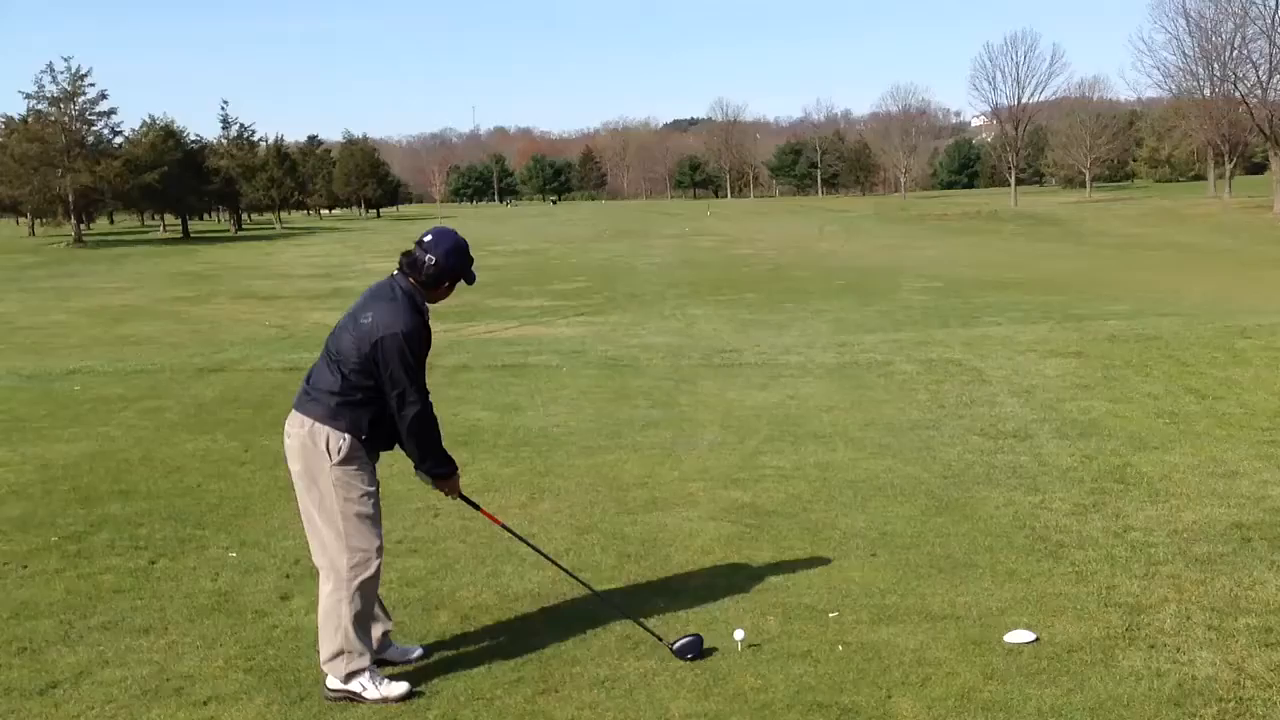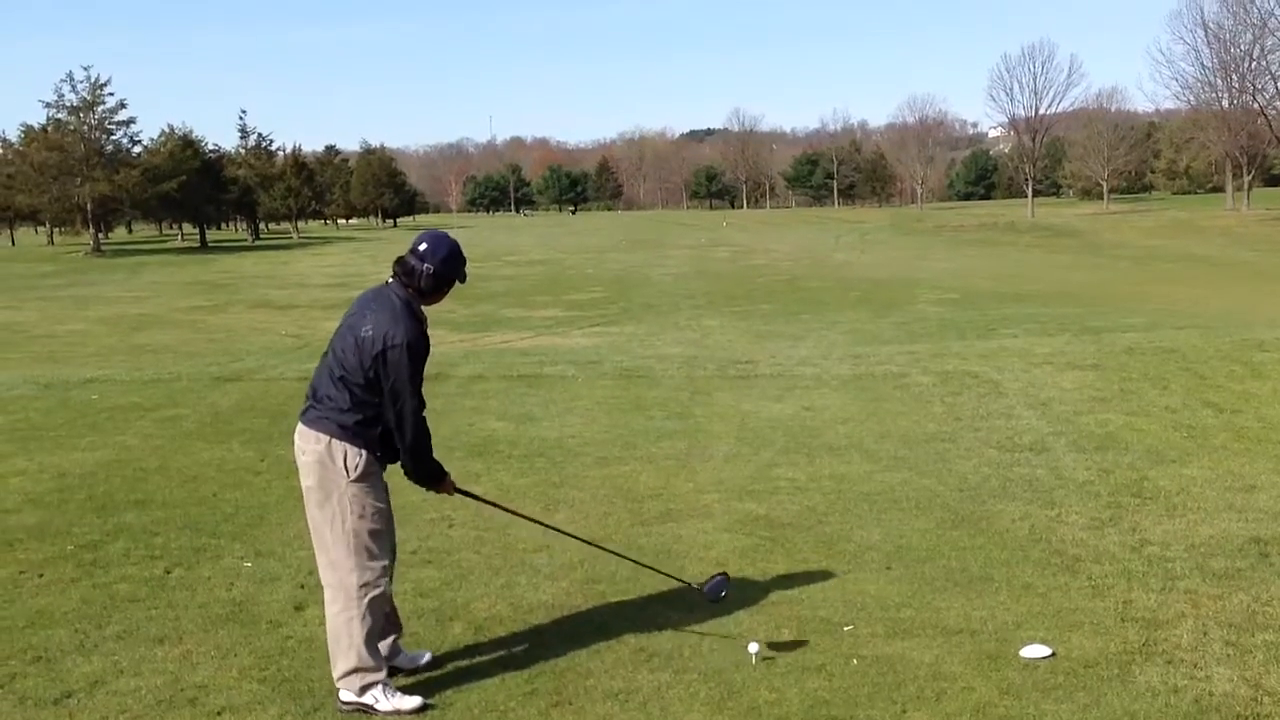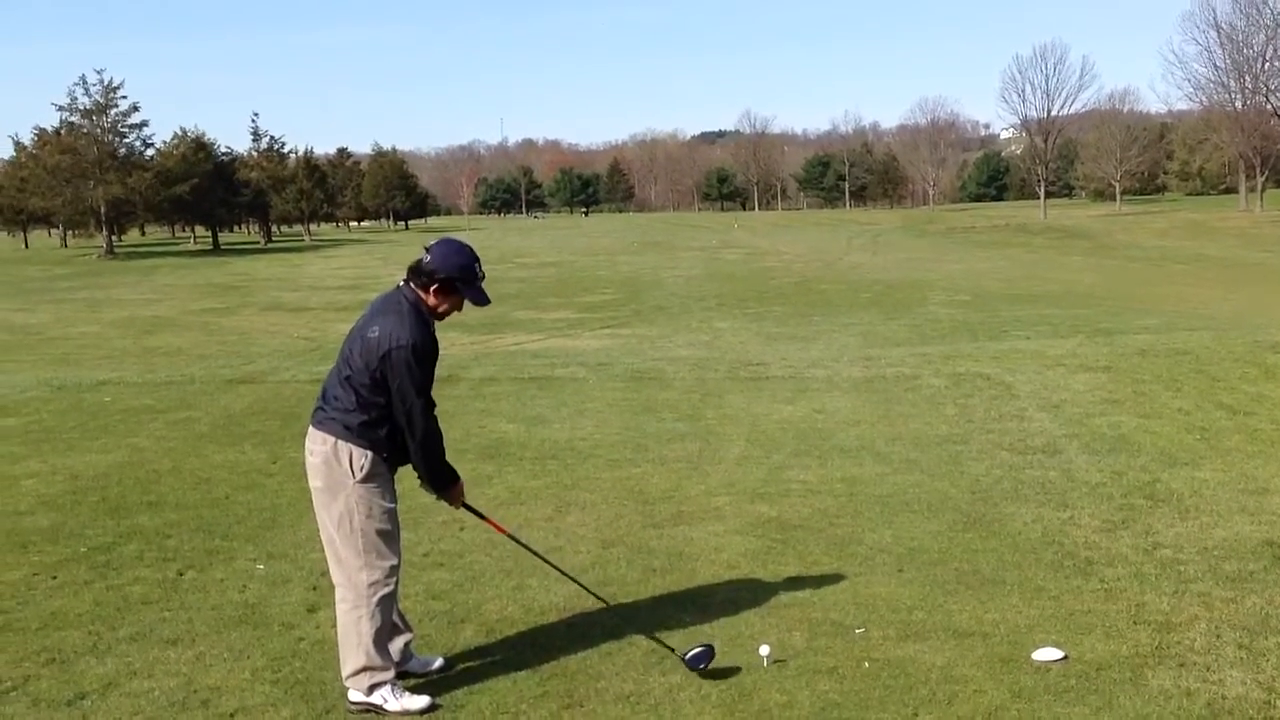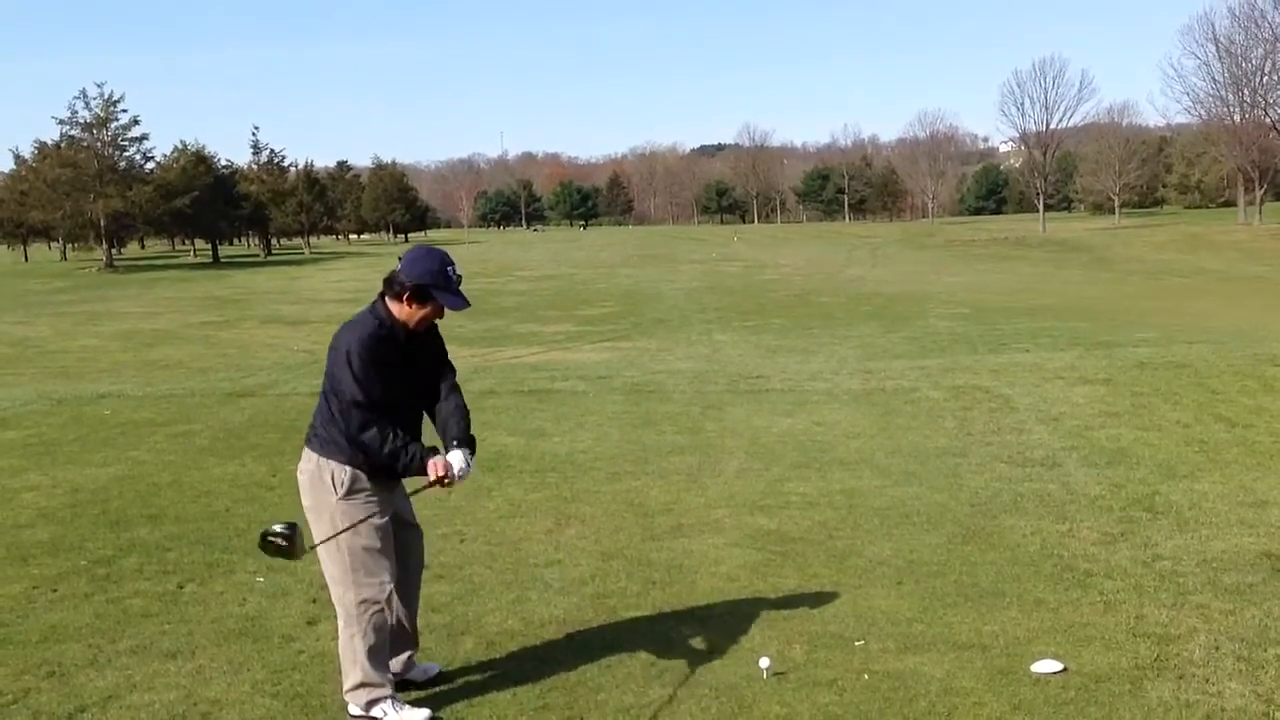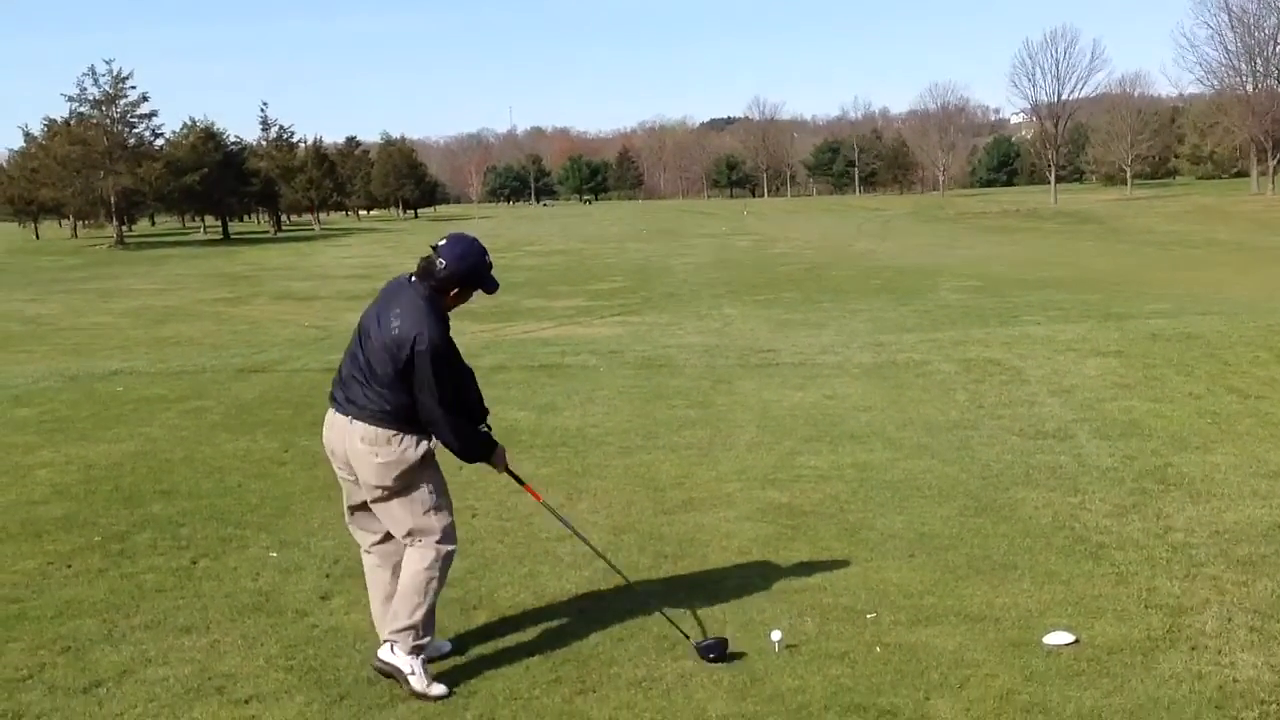
dt=1s
person 1, frame 1
left shoulder: (389, 294)
right shoulder: (400, 324)
left elbow: (395, 398)
right elbow: (410, 405)
left wrist: (430, 462)
right wrist: (440, 468)
left hip: (334, 430)
right hip: (329, 438)
left knee: (362, 546)
right knee: (352, 552)
left ankle: (371, 639)
right ankle: (347, 671)
person 1, frame 2
left shoulder: (378, 299)
right shoulder: (401, 332)
right elbow: (404, 415)
right wrist: (431, 474)
left hip: (327, 436)
right hip: (342, 450)
left knee: (373, 558)
right knee: (358, 568)
left ankle: (382, 648)
person 1, frame 3
left shoulder: (396, 303)
right shoulder: (405, 336)
right elbow: (415, 418)
left wrist: (434, 473)
right wrist: (443, 480)
left hip: (350, 445)
right hip: (349, 454)
left knee: (380, 561)
right knee: (367, 568)
left ankle: (393, 652)
right ankle: (369, 683)
person 1, frame 4
left shoulder: (422, 337)
right shoulder: (360, 339)
left elbow: (446, 394)
right elbow: (364, 427)
left wrist: (458, 448)
right wrist: (421, 458)
left hip: (381, 473)
right hip: (341, 474)
left knee: (404, 566)
right knee: (367, 586)
left ankle: (396, 662)
person 1, frame 5
left shoulder: (399, 288)
right shoulder: (427, 333)
left elbow: (456, 376)
right elbow: (440, 412)
left wrist: (479, 425)
right wrist: (485, 448)
left hip: (342, 425)
right hip: (387, 440)
left knee: (379, 537)
right knee: (428, 539)
left ankle: (399, 641)
right ankle: (401, 648)
